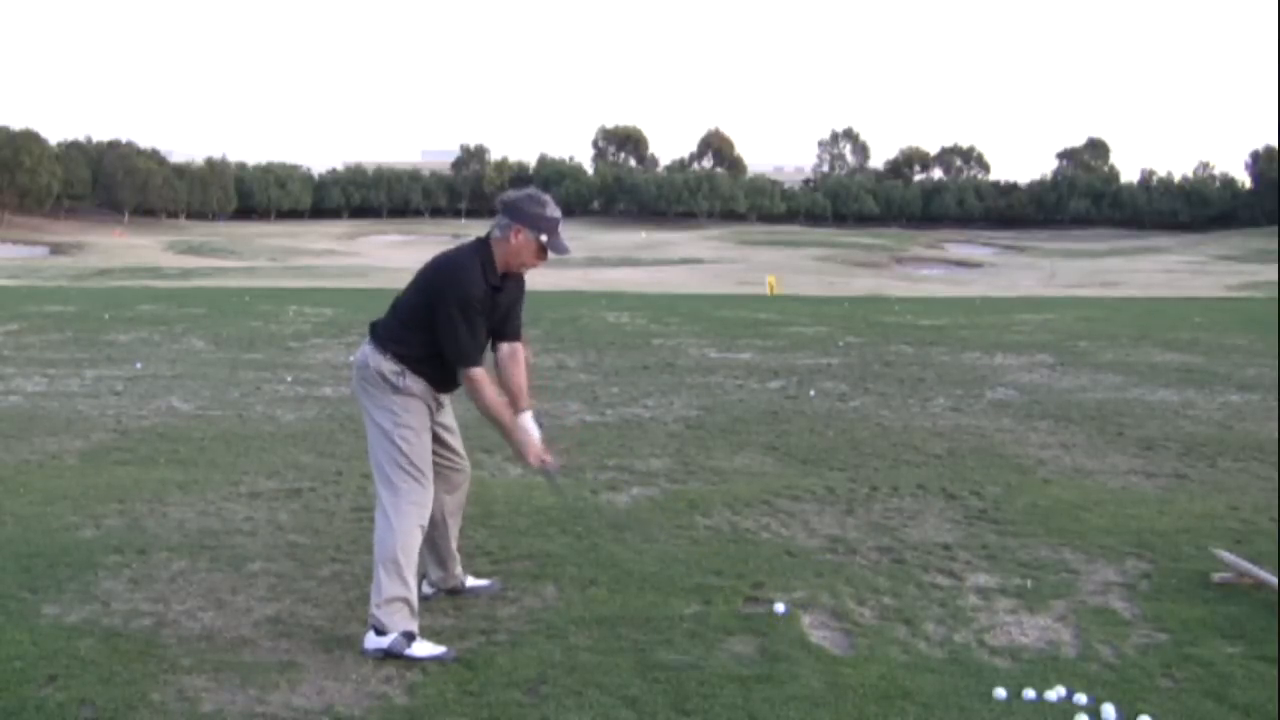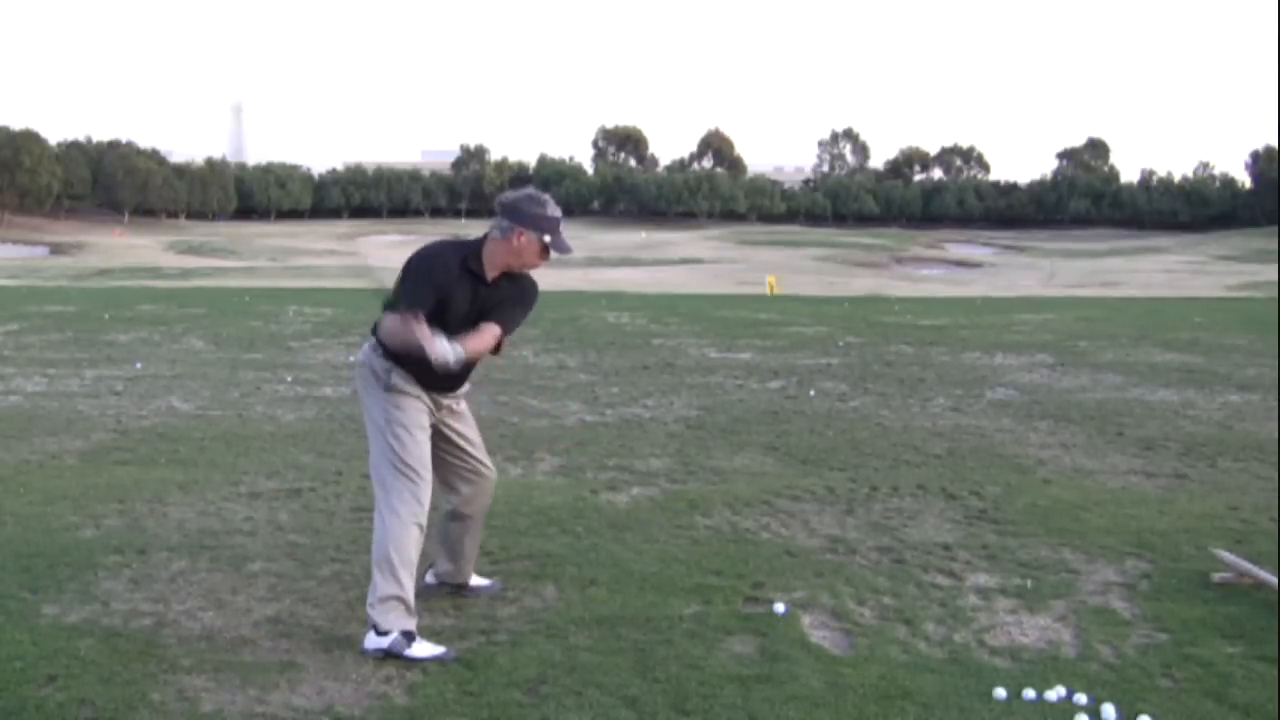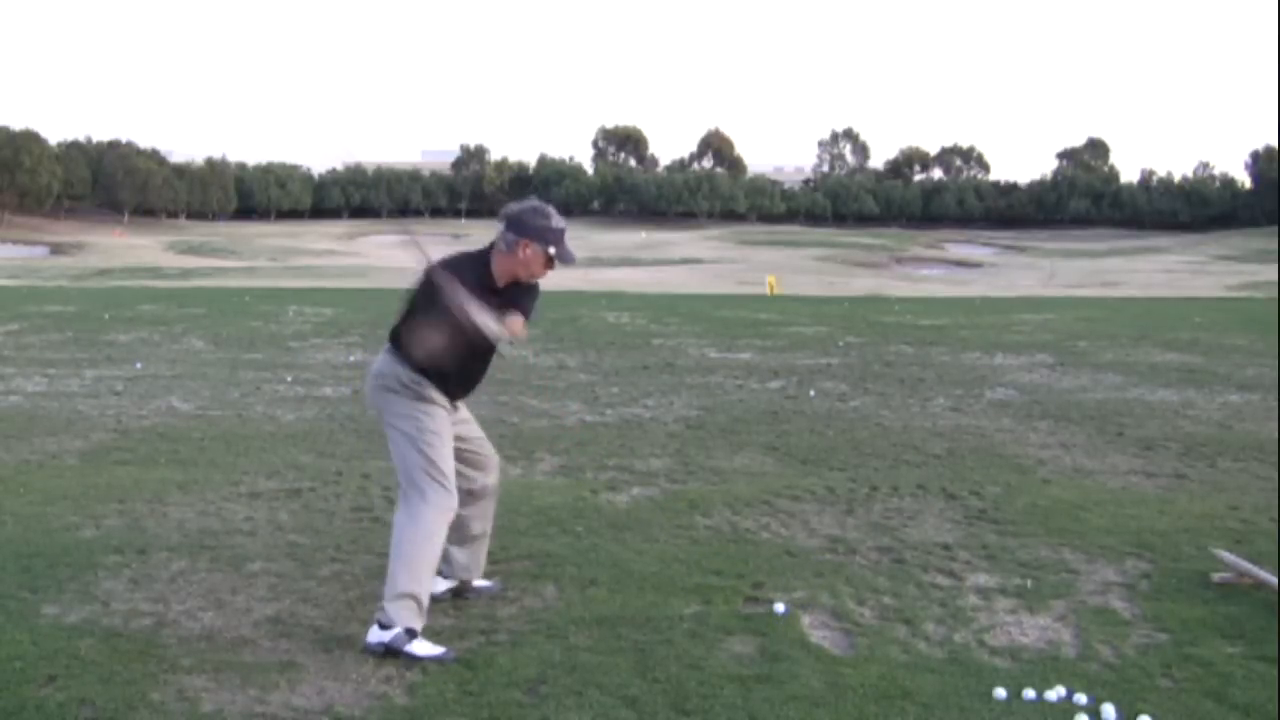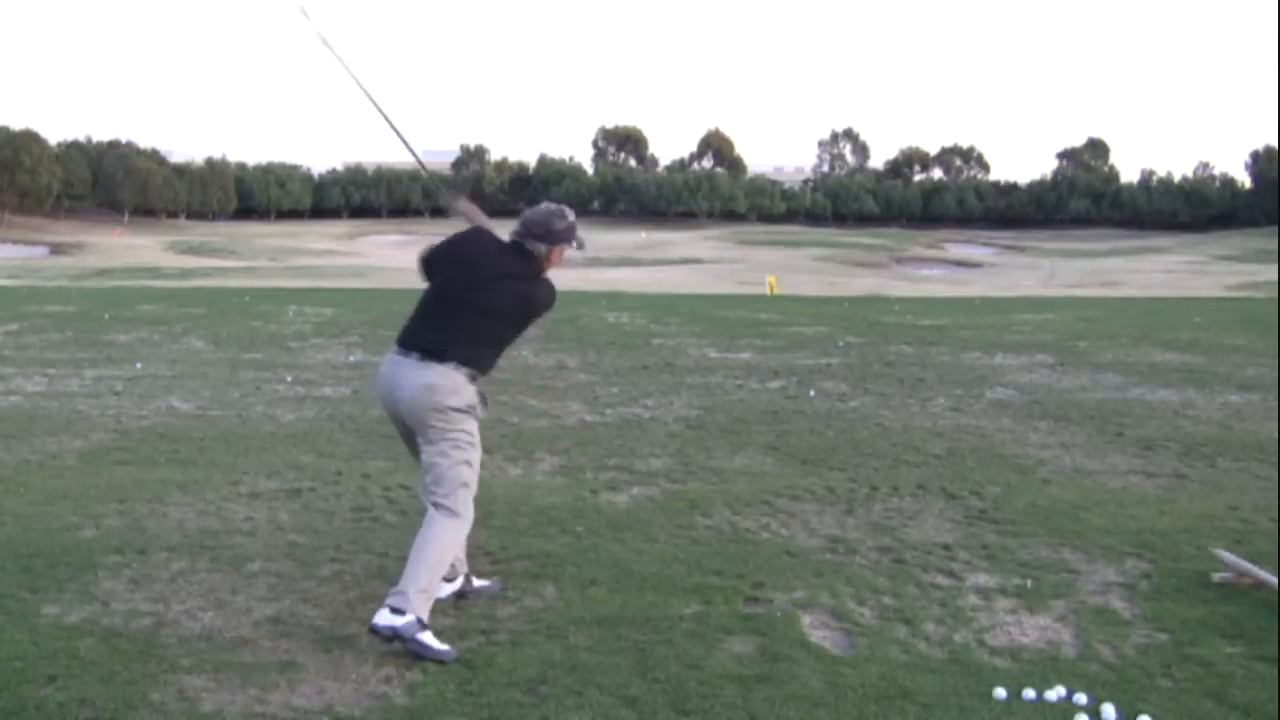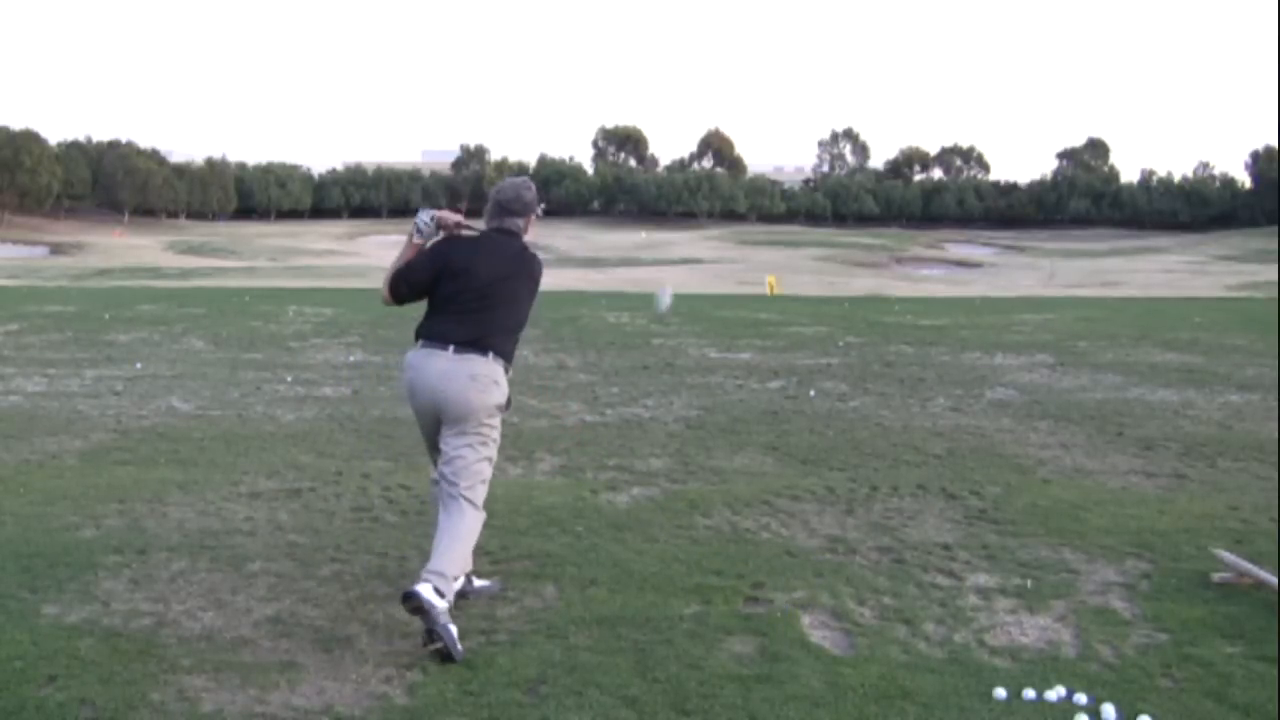
dt=0.3s
person 1, frame 1
left shoulder: (511, 282)
right shoulder: (461, 276)
left elbow: (511, 351)
right elbow: (469, 370)
left wrist: (526, 419)
right wrist: (516, 435)
left hip: (428, 381)
right hip: (392, 376)
left knee: (452, 477)
right knee: (409, 496)
left ankle: (442, 576)
right ankle: (389, 628)
person 1, frame 2
left shoulder: (522, 289)
right shoulder: (437, 260)
left elbow: (487, 336)
right elbow: (388, 327)
left wrist: (451, 351)
right wrist: (409, 331)
left hip: (443, 387)
right hip: (394, 378)
left knee: (475, 479)
right knee: (407, 498)
left ankle: (451, 572)
right ankle: (388, 629)
person 1, frame 3
left shoulder: (523, 287)
right shoulder: (452, 277)
left elbow: (513, 327)
right elbow: (416, 346)
right wrist: (453, 321)
left hip: (442, 392)
right hip: (410, 385)
left knee: (482, 474)
right knee: (432, 497)
left ankle: (455, 572)
right ankle: (394, 626)
person 1, frame 4
left shoulder: (473, 242)
right shoulder: (539, 292)
left elbow: (427, 266)
left hip: (397, 372)
right hip: (443, 389)
left knee: (447, 484)
right knee: (451, 507)
left ankle: (450, 575)
right ankle: (403, 611)
person 1, frame 5
left shoulder: (452, 250)
right shoulder: (531, 265)
left elbow: (391, 293)
left wrist: (421, 233)
left hip: (422, 366)
right hip: (478, 377)
left knee: (452, 478)
right knee: (465, 496)
left ankle: (454, 575)
right ankle: (434, 587)
